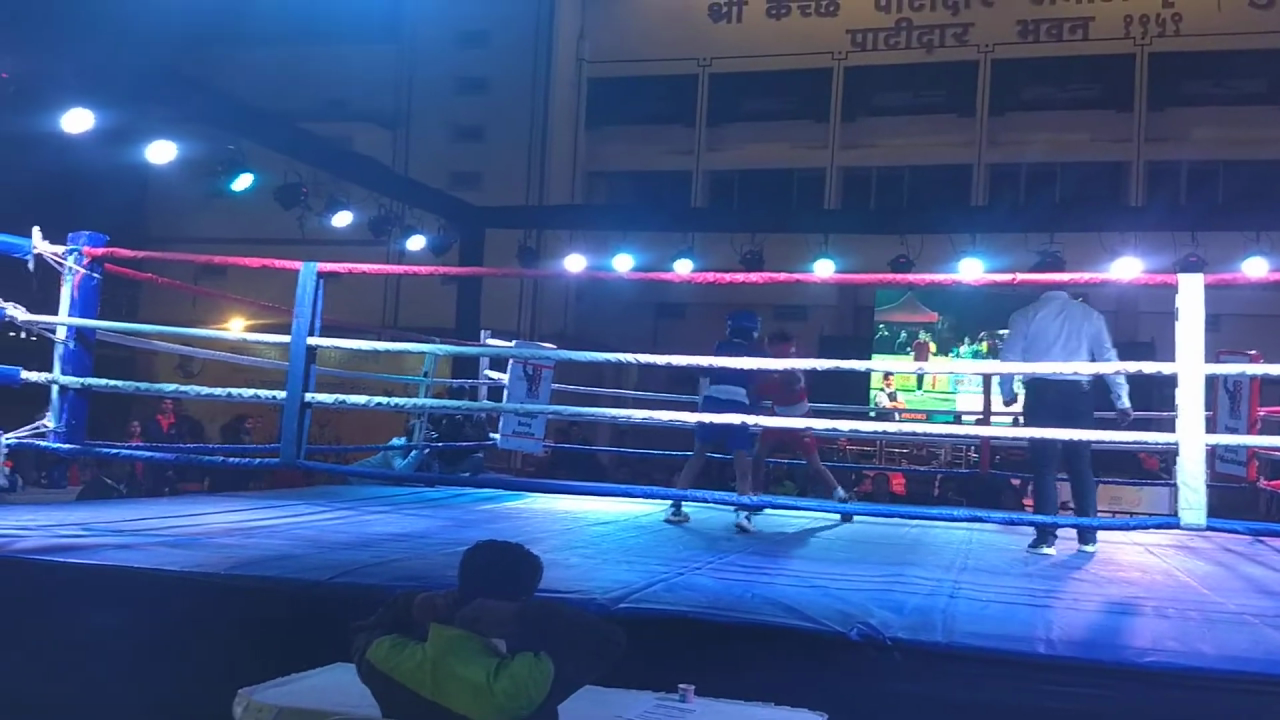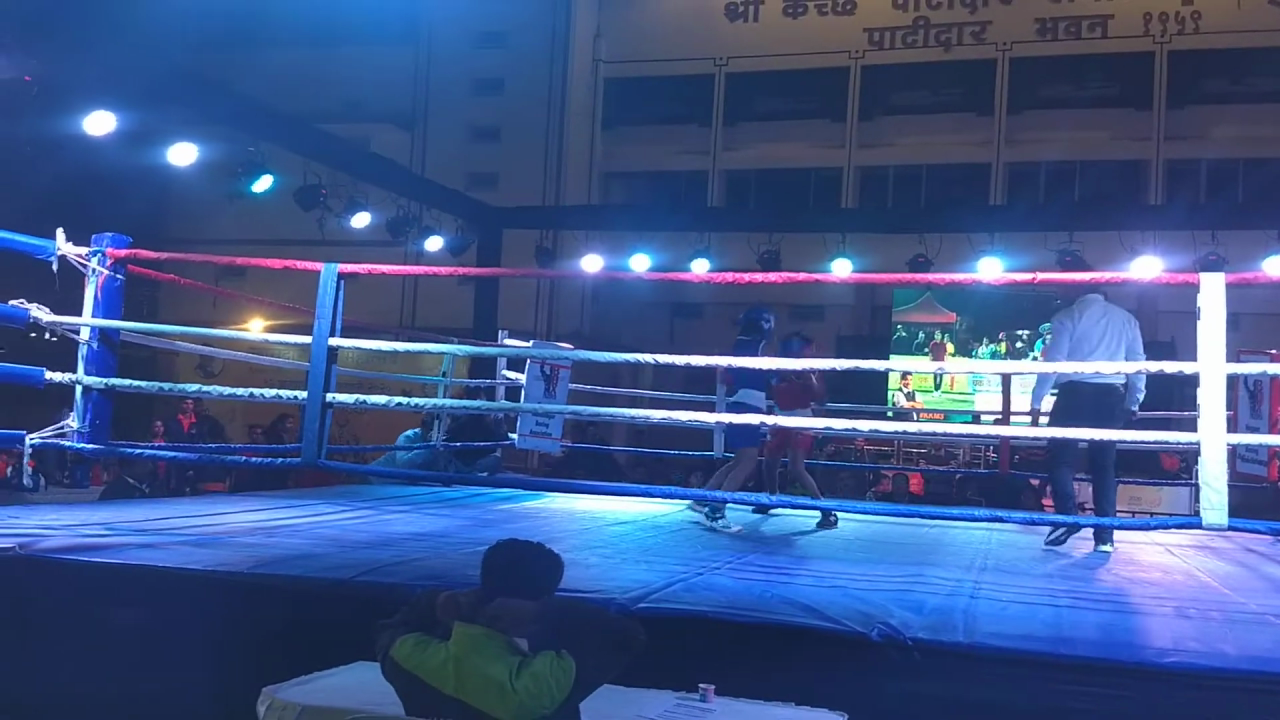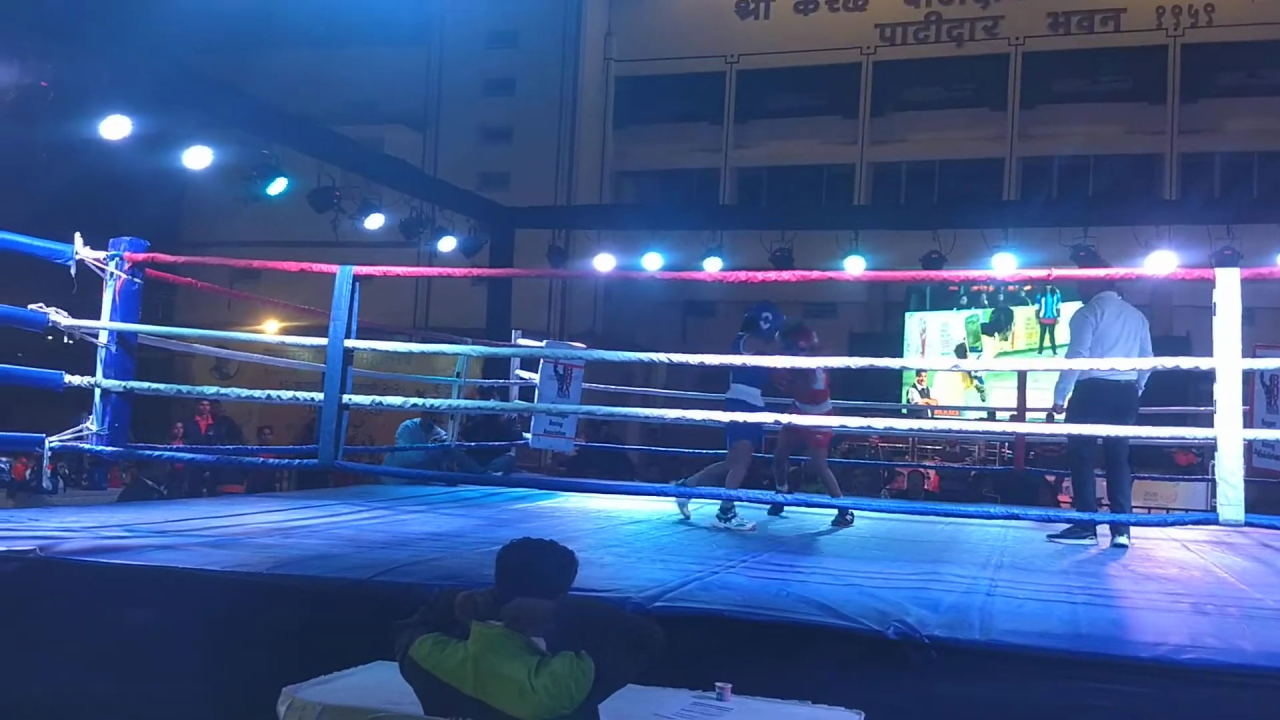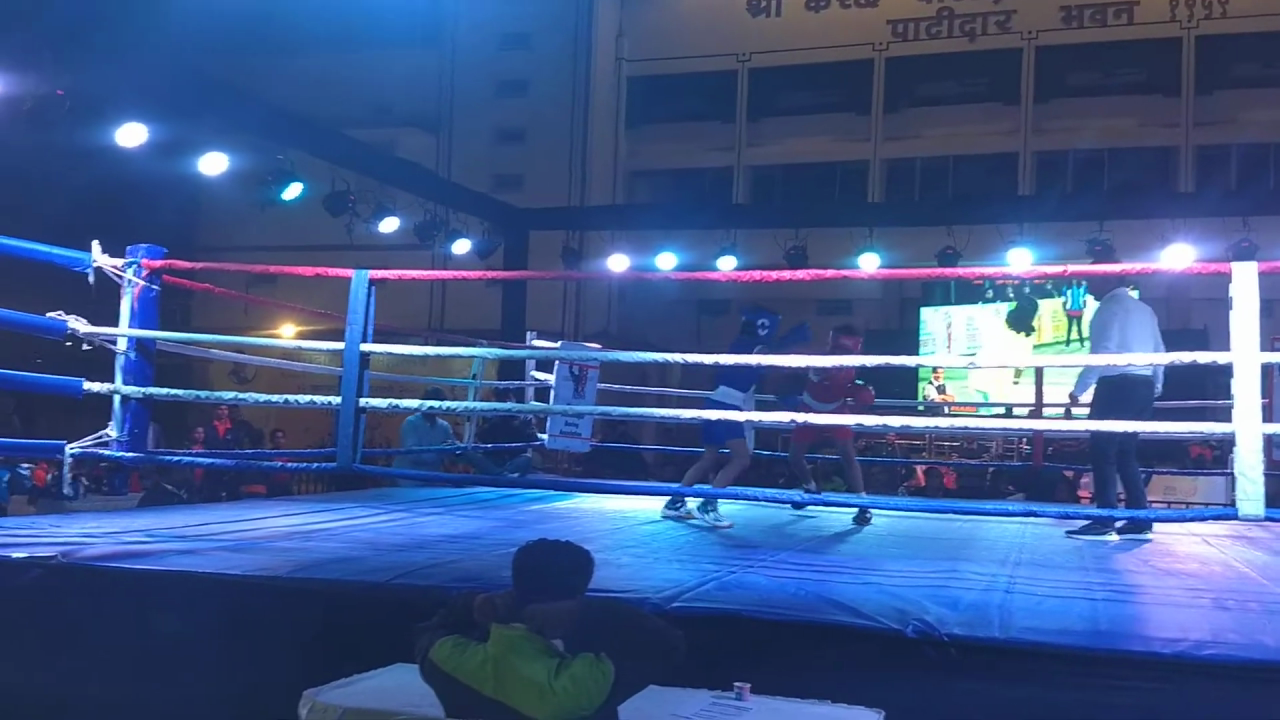
dt=0.3s
person 1, frame 1
left shoulder: (1026, 316)
right shoulder: (1089, 315)
left elbow: (1010, 357)
right elbow: (1108, 358)
left wrist: (1007, 392)
right wrist: (1122, 401)
left hip: (1040, 396)
right hip: (1078, 394)
left knee: (1044, 466)
right knee: (1080, 465)
left ankle: (1046, 537)
right ankle: (1087, 537)
person 1, frame 2
left shoulder: (1068, 317)
right shoulder: (1125, 319)
left elbow: (1053, 361)
right elbow: (1138, 362)
left wrist: (1037, 400)
right wrist: (1133, 402)
left hip: (1075, 393)
right hip: (1112, 396)
left knee: (1060, 457)
right knee: (1104, 464)
right ankle: (1105, 536)
person 1, frame 3
left shoulder: (1088, 313)
right shoulder: (1137, 316)
left elbow: (1076, 357)
right elbow: (1147, 360)
left wrist: (1060, 396)
right wrist: (1134, 391)
left hip: (1092, 390)
right hip: (1125, 393)
left knee: (1081, 457)
right knee: (1118, 459)
left ankle: (1085, 527)
right ankle: (1121, 529)
person 1, frame 4
left shoulder: (1111, 308)
right shoulder: (1142, 309)
left elbow: (1103, 354)
right elbow: (1158, 353)
left wrist: (1080, 388)
right wrist: (1155, 388)
left hip: (1118, 387)
right hip: (1142, 387)
left knee: (1103, 452)
right knee: (1124, 452)
left ankle: (1105, 523)
right ankle: (1139, 521)
person 2, frame 1
left shoulder: (398, 663)
right shoulder: (525, 682)
left elbow: (366, 635)
right elbow: (609, 639)
left wrist: (410, 607)
right wrist: (524, 615)
person 2, frame 2
left shoulder: (420, 660)
right shoulder: (546, 680)
left elbow: (390, 634)
right elbow: (629, 636)
left wrist: (433, 606)
right wrist: (544, 613)
person 2, frame 3
left shoulder: (438, 661)
right shoulder: (564, 680)
left elbow: (409, 633)
right elbow: (648, 638)
left wrist: (451, 605)
right wrist: (562, 612)
person 2, frame 4
left shoulder: (459, 662)
right shoulder: (584, 682)
left elbow: (429, 636)
right elbow: (668, 644)
left wrist: (469, 608)
right wrist: (584, 614)
person 3, frame 1
left shoulder: (720, 347)
right shoulder: (757, 354)
left elbow: (706, 374)
left hip: (712, 405)
right hip: (738, 409)
left knee: (697, 459)
right knee: (744, 470)
left ankle: (675, 508)
right ankle: (743, 512)
person 3, frame 2
left shoulder: (736, 347)
right shoulder: (763, 347)
left hip: (736, 407)
right hip: (748, 409)
left knee: (739, 461)
right knee: (747, 464)
right ankle: (714, 512)
person 3, frame 3
left shoulder: (748, 343)
right shoulder: (750, 341)
left hip: (749, 407)
right hip: (741, 405)
left knee: (735, 461)
right knee: (741, 460)
left ankle: (685, 486)
right ankle: (725, 513)
person 3, frame 4
left shoulder: (740, 345)
right shoulder: (758, 351)
left hip: (717, 405)
right hip: (726, 408)
left knee: (709, 460)
right knee: (741, 458)
left ankle: (675, 503)
right ankle: (707, 505)
person 4, frame 1
left shoulder: (792, 374)
right shoulder: (776, 371)
right hip: (778, 418)
left knee: (814, 466)
right knee: (758, 457)
left ankle: (842, 498)
person 4, frame 2
left shoulder: (809, 375)
left elbow: (820, 400)
left wrist: (810, 383)
left hip: (800, 427)
right hip: (780, 424)
left knee: (796, 469)
right knee: (770, 462)
left ankle: (828, 511)
right ankle: (772, 497)
person 4, frame 3
left shoulder: (812, 369)
left elbow: (799, 390)
left wrist: (783, 379)
right hip: (799, 414)
left knee: (818, 465)
right knee: (779, 457)
left ankle: (845, 510)
right ankle: (782, 493)
person 4, frame 4
left shoulder: (850, 370)
left wrist: (861, 393)
left hip: (834, 414)
right hip: (809, 413)
left knee: (849, 455)
right knee: (795, 457)
left ankle: (864, 506)
right ankle: (810, 489)
